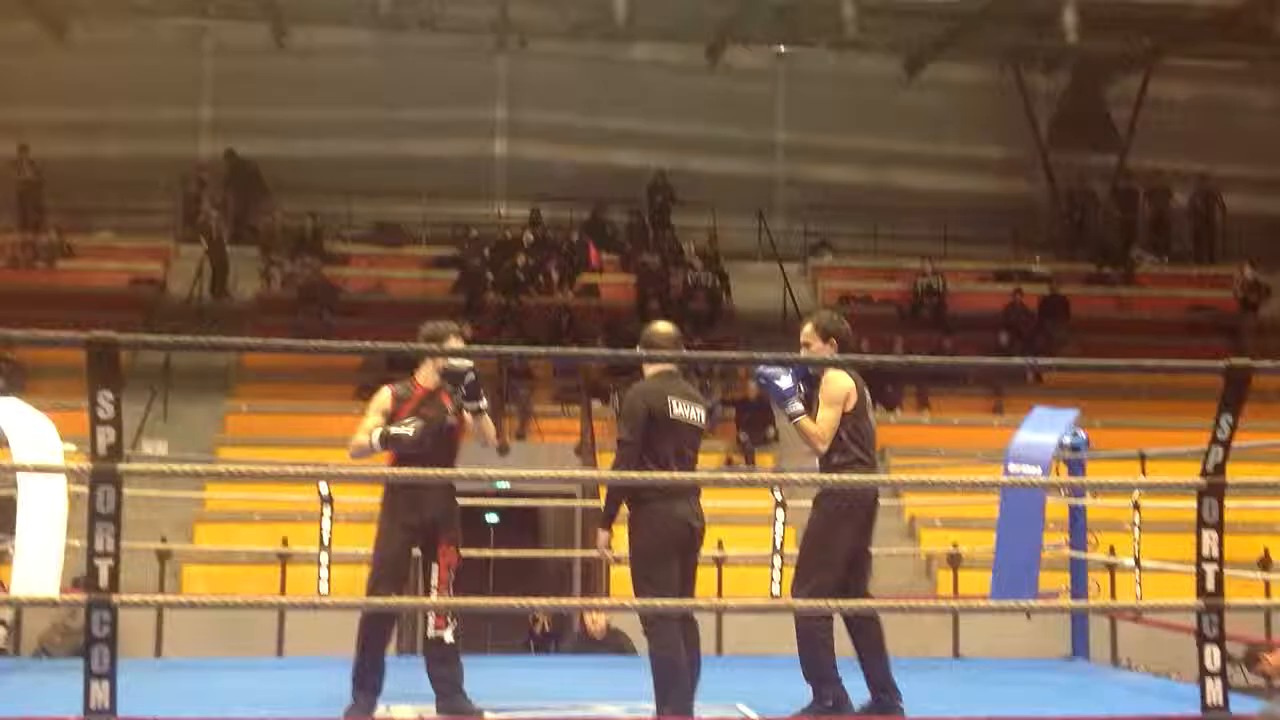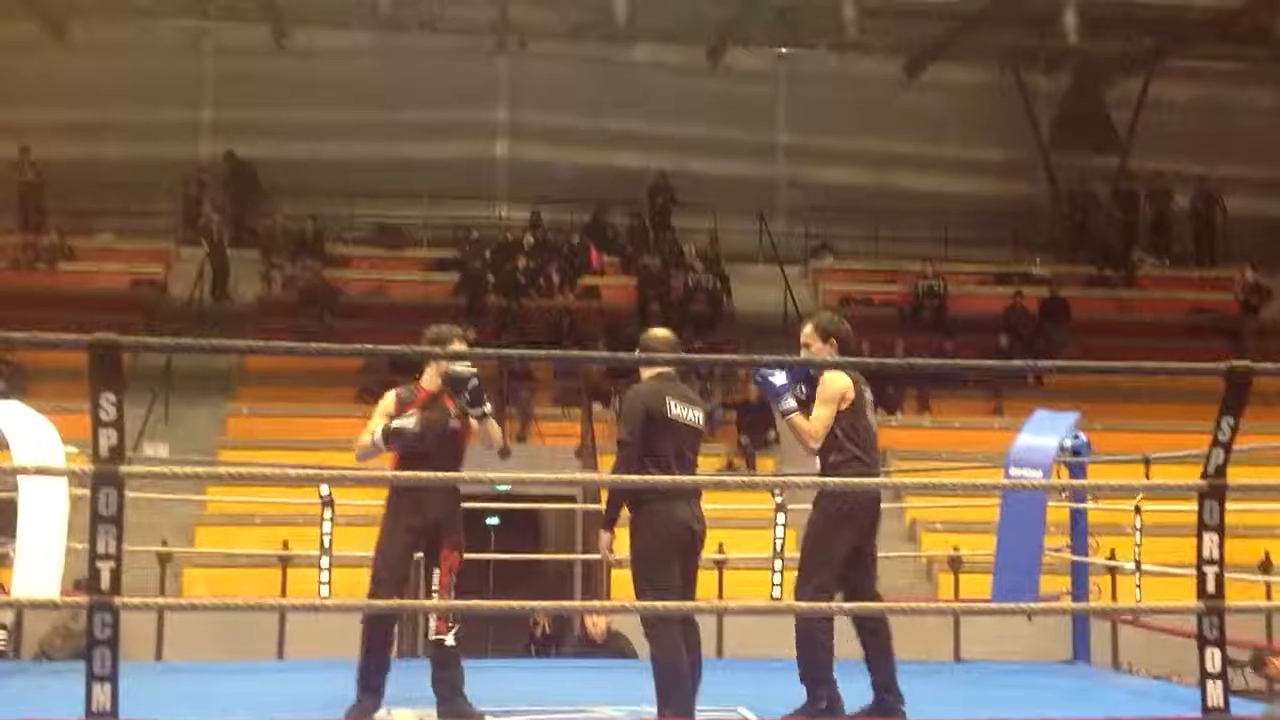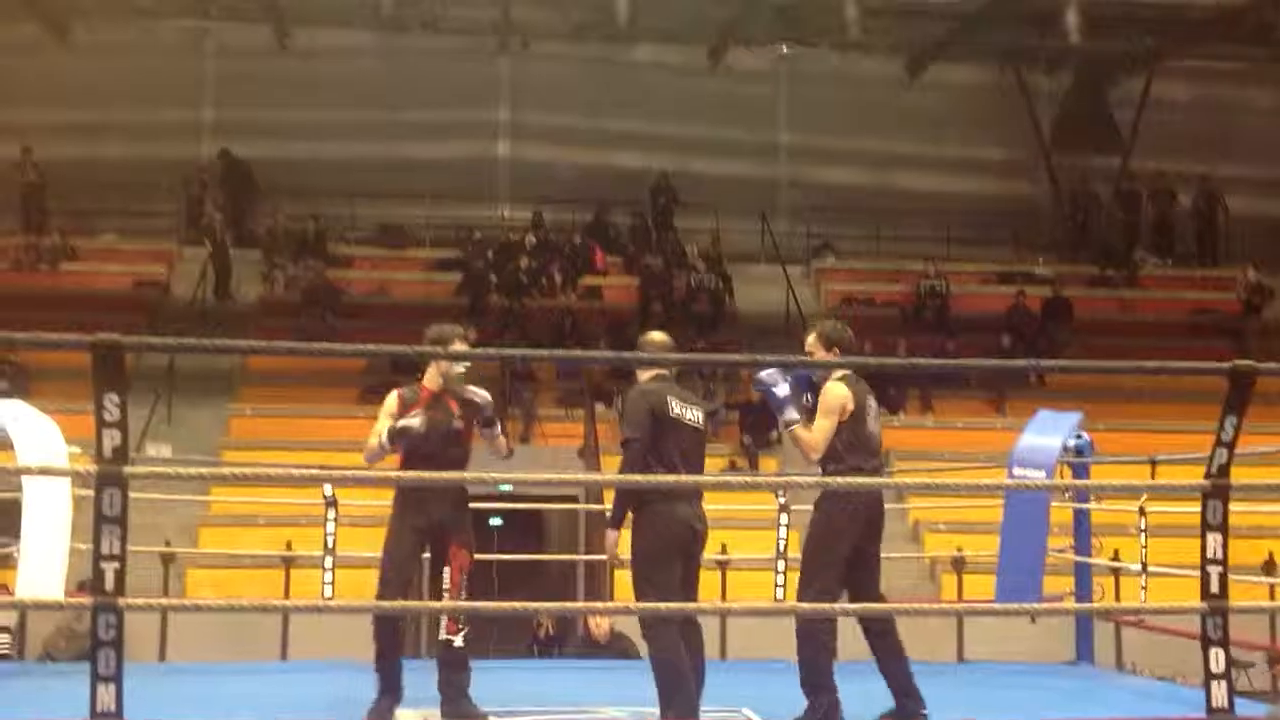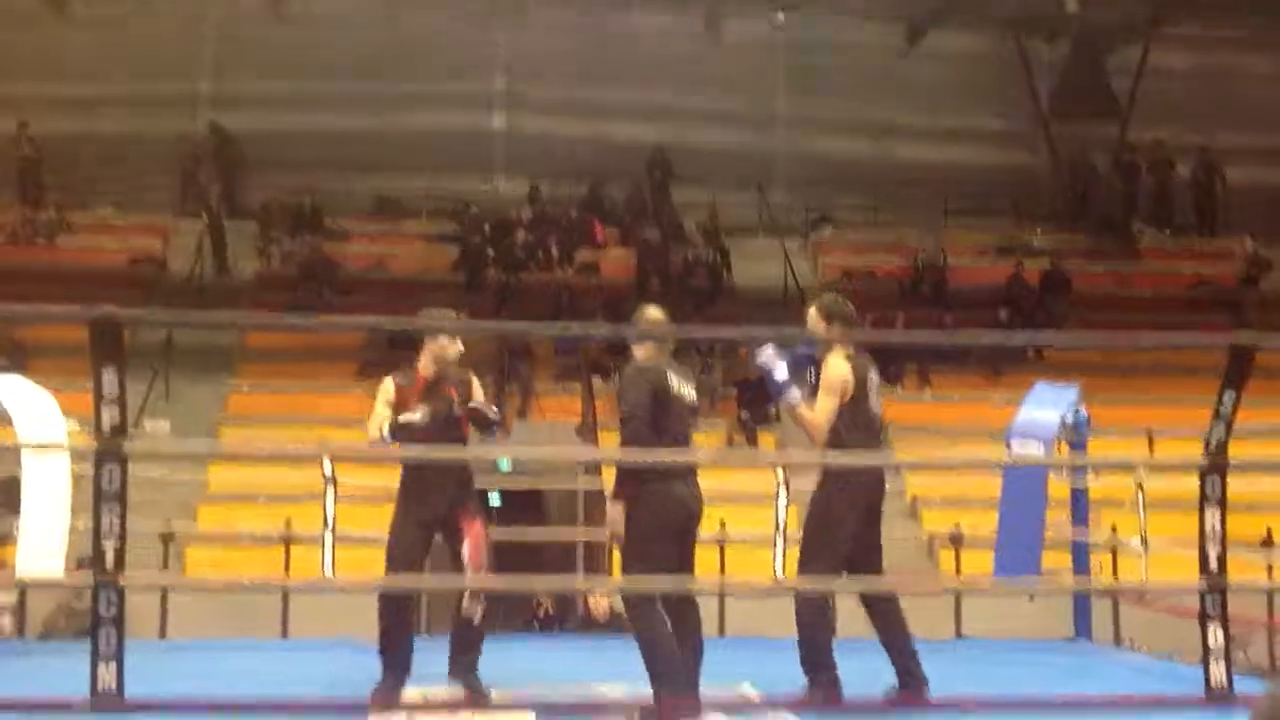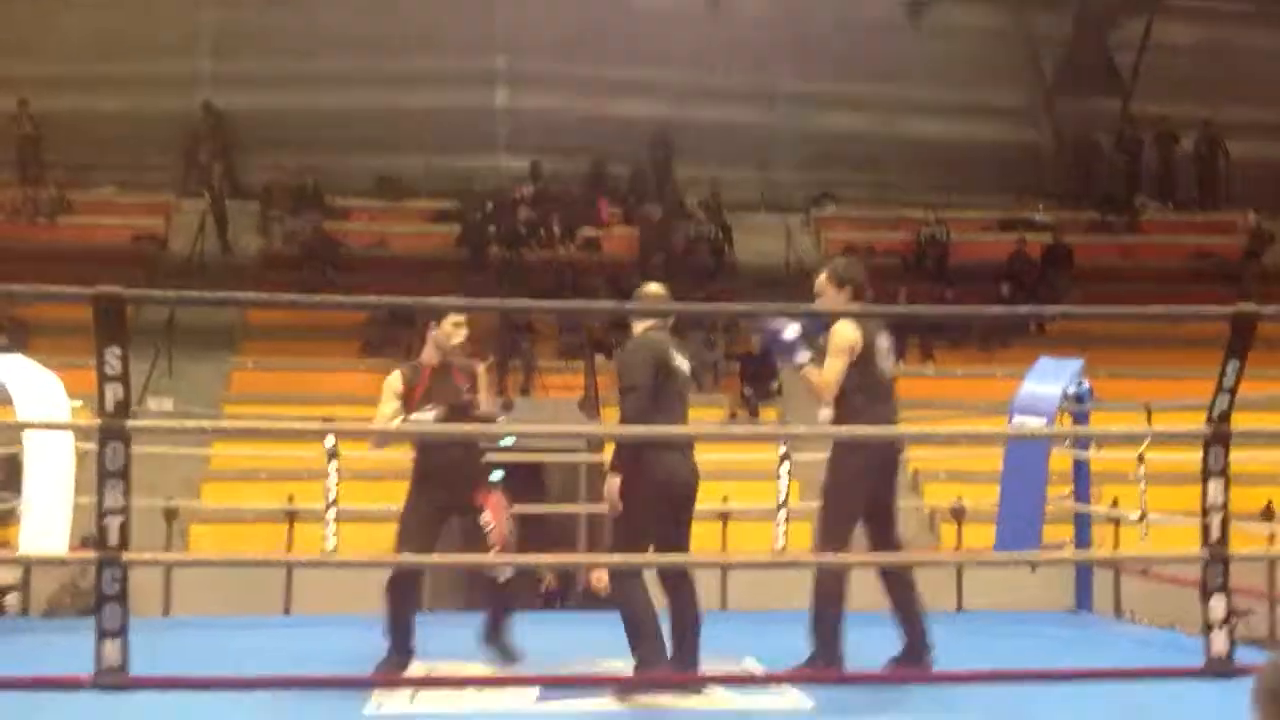
dt=0.1s
person 1, frame 1
left shoulder: (835, 379)
right shoulder: (850, 381)
left elbow: (819, 441)
right elbow: (831, 432)
left wrist: (788, 401)
right wrist: (800, 389)
left hip: (843, 494)
right hip: (860, 494)
left knee: (810, 593)
right knee: (854, 595)
person 1, frame 2
left shoulder: (833, 379)
right shoulder: (854, 381)
left elbow: (813, 440)
left wrist: (784, 399)
right wrist: (799, 388)
left hip: (843, 495)
right hip: (862, 496)
left knee: (812, 594)
right knee: (862, 596)
person 1, frame 3
left shoulder: (834, 389)
right shoulder: (859, 391)
left elbow: (814, 450)
left wrist: (784, 407)
right wrist: (803, 393)
left hip: (843, 501)
right hip: (867, 502)
left knee: (814, 602)
right knee: (869, 602)
person 1, frame 4
left shoulder: (836, 366)
right shoulder: (862, 365)
left elbow: (819, 432)
left wrist: (785, 389)
left hip: (845, 479)
right hip: (868, 479)
left knee: (813, 581)
right knee: (871, 581)
left ankle: (823, 683)
right ankle: (912, 680)
person 1, frame 5
left shoulder: (845, 329)
right shoulder: (877, 330)
left elbow: (826, 393)
left wrist: (797, 352)
left hip: (858, 446)
right hip: (884, 444)
left knee: (832, 548)
right knee: (885, 544)
left ankle: (826, 653)
right ankle: (916, 647)
person 2, frame 1
left shoulder: (642, 394)
right shoulder: (697, 400)
left elbow: (626, 463)
left wrist: (606, 522)
left hip: (655, 513)
right hip: (690, 513)
left knee: (659, 616)
right knee: (681, 613)
person 2, frame 2
left shoulder: (641, 395)
right shoulder: (695, 403)
left elbow: (627, 464)
left wrist: (608, 523)
left hip: (656, 515)
right hip: (690, 516)
left knee: (660, 618)
right knee: (682, 616)
person 2, frame 3
left shoulder: (642, 396)
right shoulder: (692, 404)
left elbow: (634, 463)
left wrist: (615, 522)
left hip: (659, 515)
right hip: (692, 516)
left knee: (658, 621)
right knee: (683, 618)
person 2, frame 4
left shoulder: (640, 372)
right shoulder: (682, 378)
left elbow: (635, 437)
left wrist: (619, 496)
left hip: (655, 494)
right hip: (687, 493)
left knee: (640, 597)
right knee: (679, 595)
person 2, frame 5
left shoulder: (640, 347)
right shoulder: (676, 351)
left elbow: (636, 411)
left wrist: (617, 469)
left hip: (652, 468)
right hip: (682, 468)
left knee: (624, 567)
right knee: (675, 569)
left ankle: (652, 664)
right ankle: (685, 667)
person 3, frame 1
left shoulder: (458, 396)
right shoulder: (391, 396)
left elbow: (490, 442)
right elbow: (355, 449)
left wrist: (474, 395)
right wrist: (384, 437)
left hip: (442, 506)
right hip: (400, 504)
left knee: (442, 599)
right knee: (382, 599)
person 3, frame 2
left shoulder: (462, 400)
right shoulder: (397, 399)
left elbow: (498, 447)
right elbow: (361, 451)
left wrist: (478, 401)
right wrist: (387, 434)
left hip: (446, 509)
right hip: (404, 507)
left knee: (444, 603)
right knee: (382, 599)
person 3, frame 3
left shoulder: (469, 399)
right shoulder: (399, 400)
left elbow: (501, 451)
right elbow: (370, 455)
left wrist: (488, 419)
right wrist: (394, 433)
left hip: (453, 510)
right hip: (410, 508)
left knee: (454, 604)
right knee: (390, 602)
person 3, frame 4
left shoulder: (466, 383)
right shoulder: (395, 386)
left elbow: (490, 434)
right elbow: (370, 441)
left wrist: (488, 419)
right wrist: (396, 426)
left hip: (459, 493)
right hip: (416, 494)
left knee: (476, 576)
right knee: (397, 587)
left ankle: (465, 668)
right ankle: (393, 675)
person 3, frame 5
left shoulder: (473, 372)
right shoulder: (402, 379)
right elbow: (378, 436)
left wrist: (490, 419)
right wrist: (409, 423)
left hip: (472, 476)
right hip: (429, 481)
left knee: (501, 535)
right knee: (406, 569)
left ankle: (496, 632)
right ankle: (398, 652)
